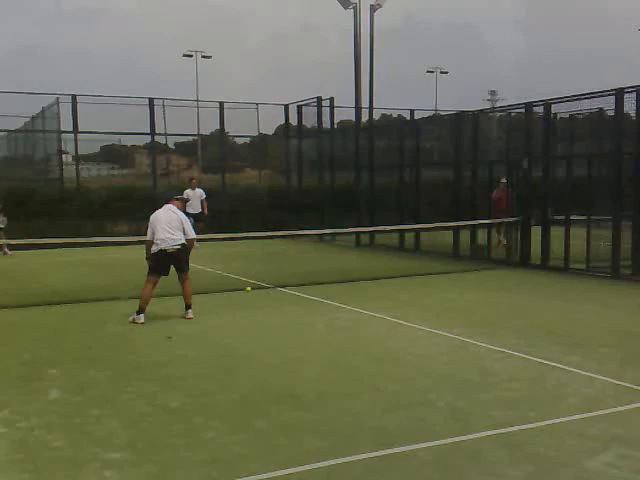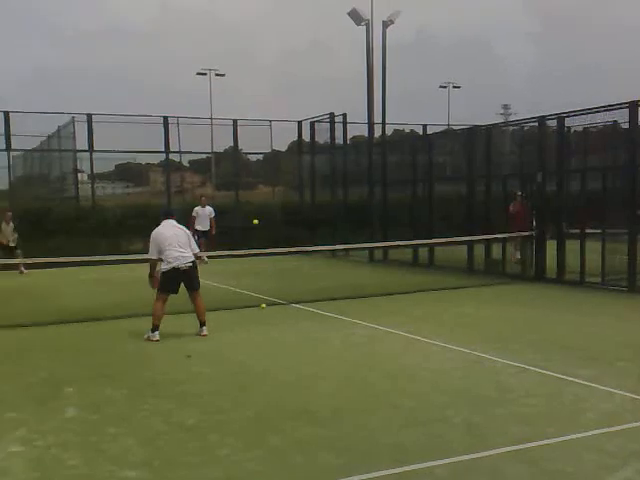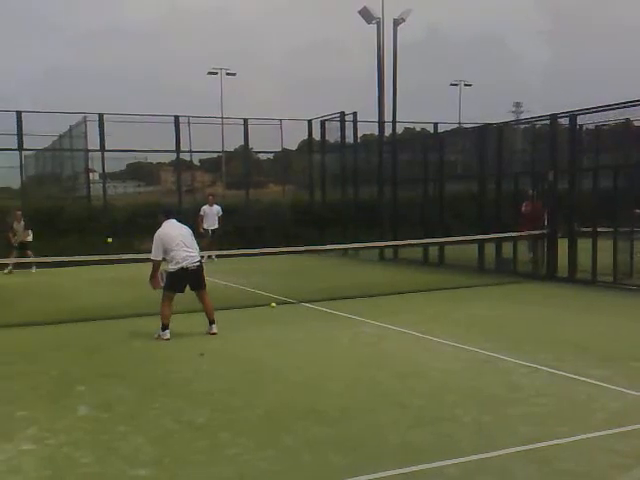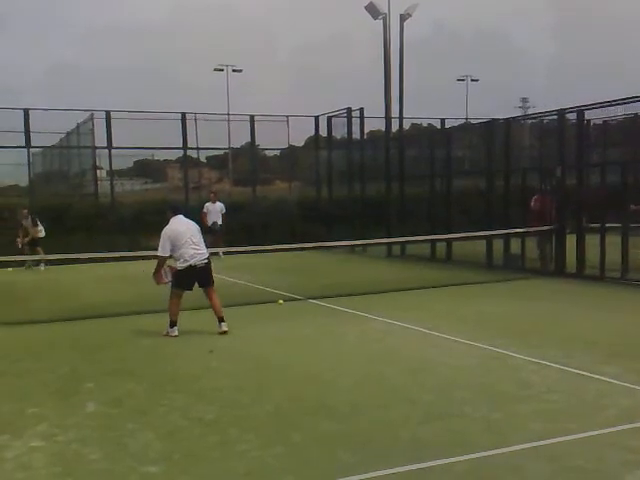
dt=0.2s
person 1, frame 1
left shoulder: (155, 215)
right shoulder: (181, 215)
left elbow: (149, 240)
right elbow: (191, 238)
left wrist: (148, 256)
right wrist: (187, 254)
left hip: (160, 250)
right hip: (179, 248)
left knee: (150, 282)
right knee: (185, 279)
left ankle: (140, 315)
right ankle: (188, 311)
person 1, frame 2
left shoulder: (156, 232)
right shoulder: (183, 229)
left elbow: (153, 258)
right elbow: (195, 252)
left wrist: (152, 274)
left hip: (171, 268)
right hip: (189, 265)
left knee: (160, 299)
right knee: (196, 296)
left ankle: (154, 332)
right ankle: (203, 328)
person 1, frame 3
left shoulder: (160, 233)
right shoulder: (185, 228)
left elbow: (157, 259)
left wrist: (153, 275)
left hip: (178, 268)
right hip: (196, 264)
left knee: (167, 298)
right knee: (203, 295)
left ankle: (165, 331)
right ankle: (213, 326)
person 1, frame 4
left shoulder: (168, 230)
right shoulder: (193, 224)
left elbow: (163, 256)
left wrist: (157, 271)
left hip: (186, 265)
right hip: (204, 261)
left knee: (175, 296)
right knee: (211, 292)
left ankle: (173, 328)
right ankle: (222, 324)
